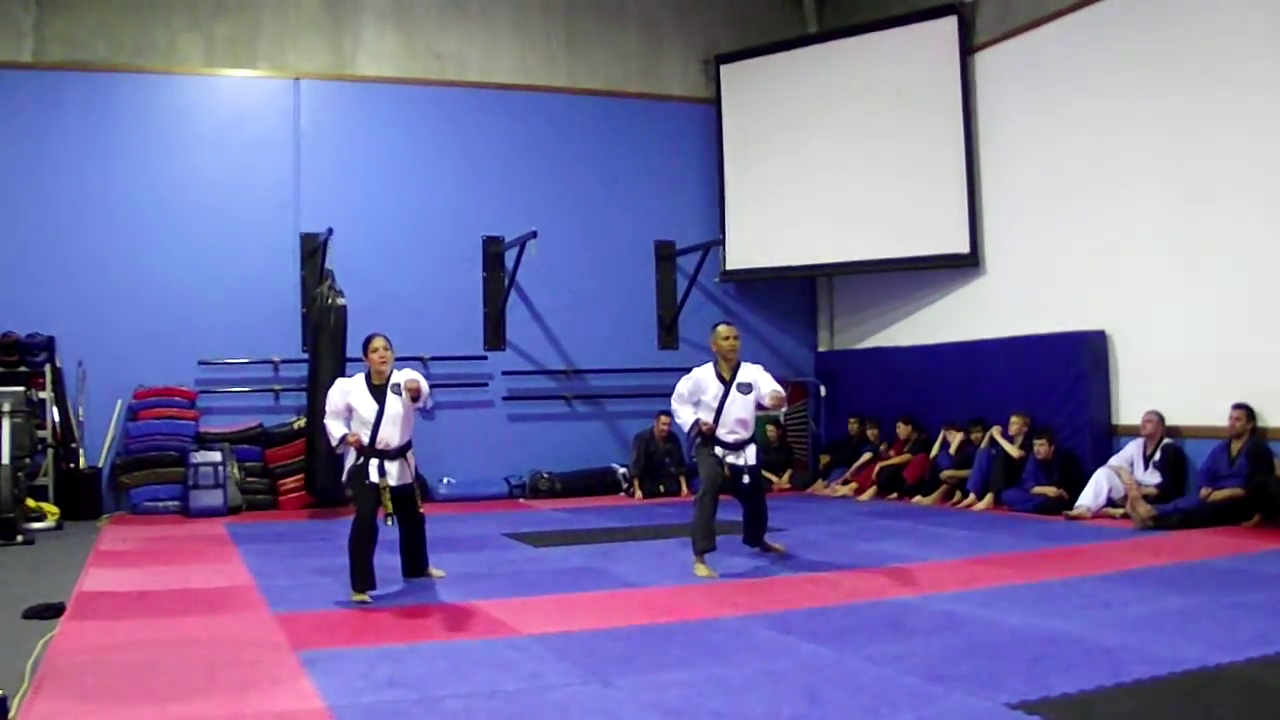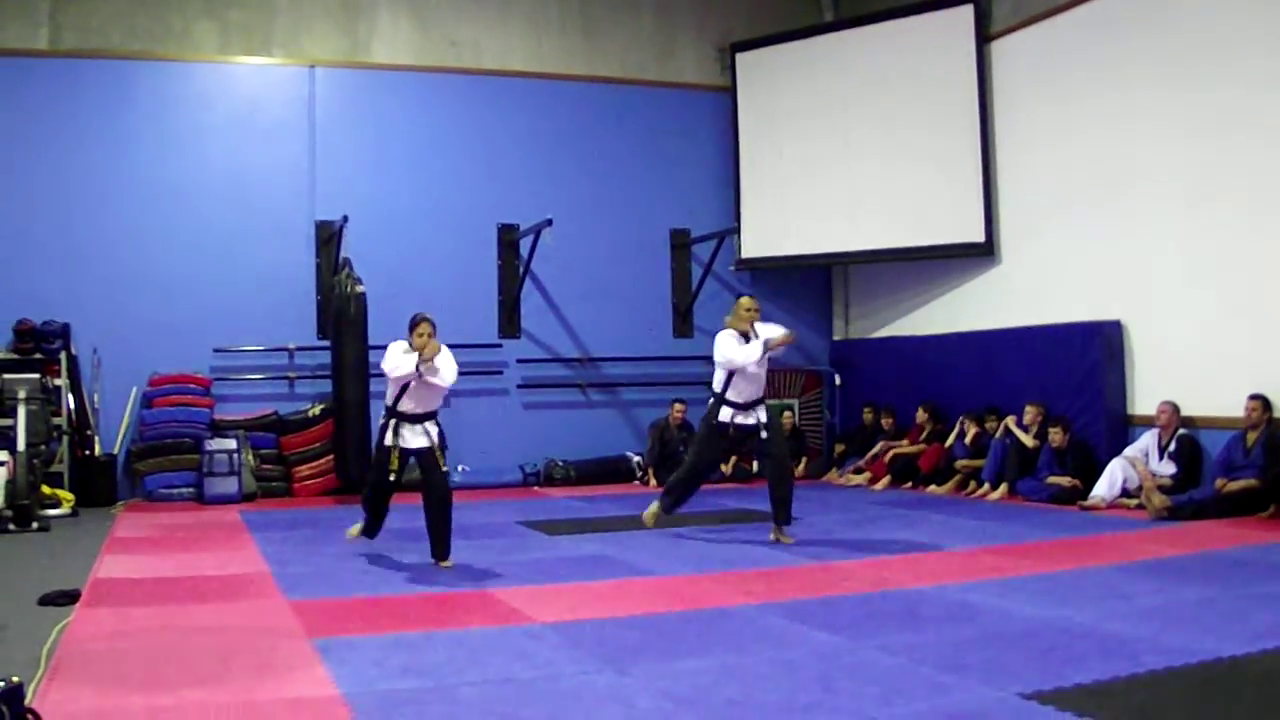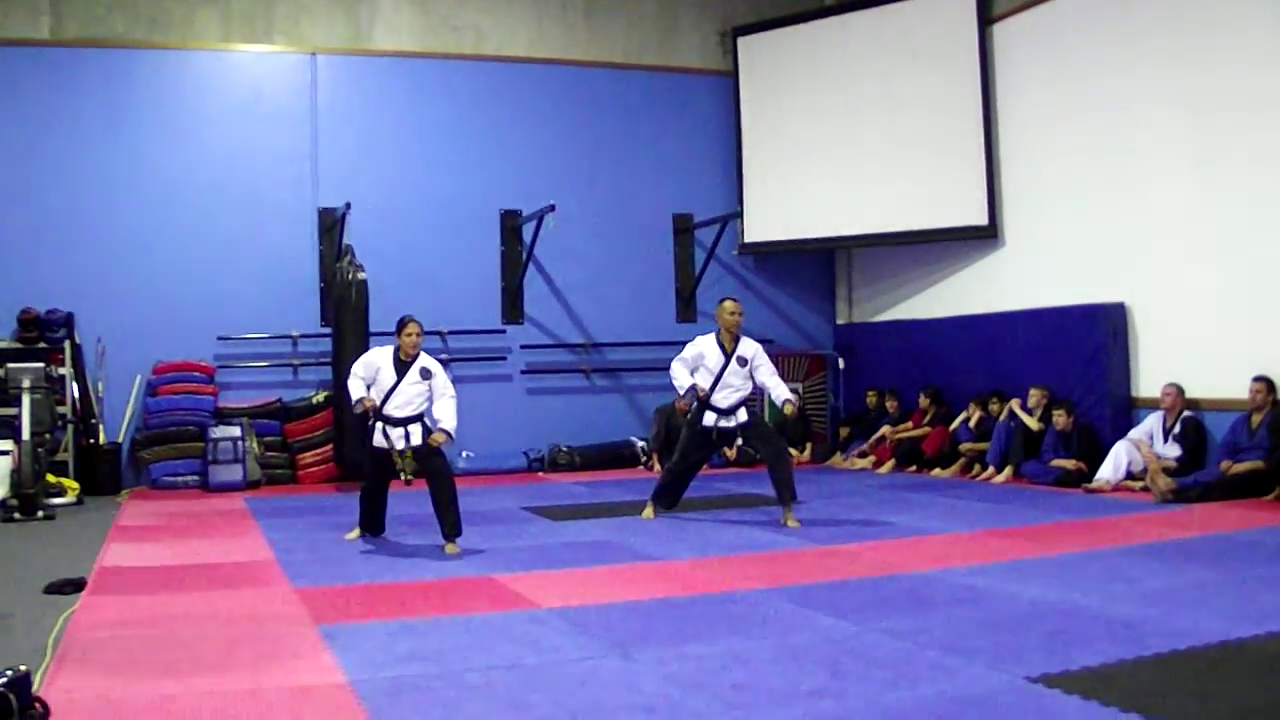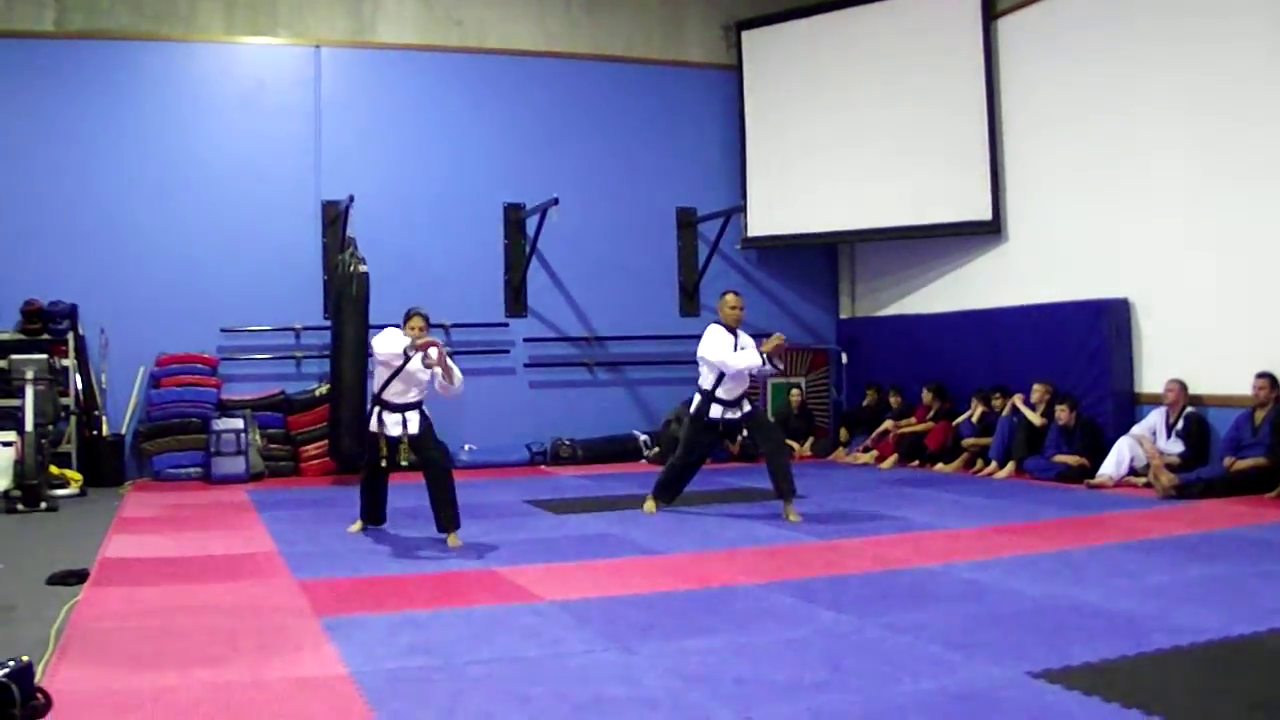
dt=1s
person 1, frame 1
left shoulder: (405, 380)
right shoulder: (349, 387)
left elbow: (421, 395)
right elbow: (333, 417)
left wrist: (416, 390)
right wrist: (343, 437)
left hip: (400, 463)
right hip: (365, 465)
left knee: (413, 519)
right knee: (365, 521)
left ankle: (418, 566)
right ankle: (361, 586)
person 1, frame 2
left shoulder: (442, 353)
right shoulder: (397, 349)
left elbow: (446, 379)
right elbow: (393, 371)
left wrist: (429, 363)
right wrist: (422, 360)
left hip: (427, 431)
right hip: (395, 429)
left knee: (438, 491)
right knee: (379, 485)
left ankle: (441, 553)
right ankle: (368, 525)
person 1, frame 3
left shoulder: (430, 365)
right shoulder: (378, 357)
left elbow: (446, 398)
right elbow: (356, 376)
left wrist: (444, 429)
right wrist: (362, 398)
left hip: (417, 431)
right hip: (384, 431)
left knee: (442, 478)
right knee: (374, 481)
left ankle: (450, 537)
right ankle: (367, 527)
person 1, frame 4
left shoulder: (432, 352)
right shoulder: (390, 336)
left elbow: (451, 385)
right elbow: (381, 349)
left wrist: (444, 366)
right wrist: (413, 346)
left hip: (414, 419)
right hip: (383, 417)
left knee: (439, 467)
right knee: (374, 470)
left ankle: (450, 528)
right ankle: (368, 518)
person 2, frame 1
left shoulder: (754, 372)
right shoulder: (700, 376)
left elbow: (770, 390)
right elbow: (679, 402)
left wrist: (777, 398)
right wrist: (695, 423)
left hip: (743, 451)
right hip: (711, 448)
left knee: (755, 500)
right knee: (708, 491)
left ankle: (758, 540)
right ankle: (699, 558)
person 2, frame 2
left shoulder: (765, 333)
right shoulder: (725, 338)
left elbow: (781, 337)
right elbow: (737, 358)
left wrist: (751, 329)
right wrist: (770, 344)
left hip: (756, 415)
right hip: (724, 414)
left knee: (781, 467)
right knee: (697, 464)
left ankle: (779, 528)
right ankle: (661, 504)
person 2, frame 3
left shoulder: (752, 348)
right shoulder: (702, 344)
left elbow: (770, 378)
right elbow: (678, 366)
left wrist: (786, 400)
right wrist: (691, 388)
left hip: (740, 415)
right hip: (707, 416)
left knee: (777, 451)
right knee: (683, 462)
left ankle: (787, 511)
right ankle: (654, 503)
person 2, frame 4
left shoulder: (743, 338)
right shoulder: (713, 335)
left elbow: (758, 367)
right elbow: (730, 362)
left wrist: (772, 355)
right wrist: (762, 351)
left hip: (739, 407)
right hip: (710, 409)
left knee: (775, 444)
right knee: (687, 456)
left ankle: (788, 505)
right ankle: (655, 496)
